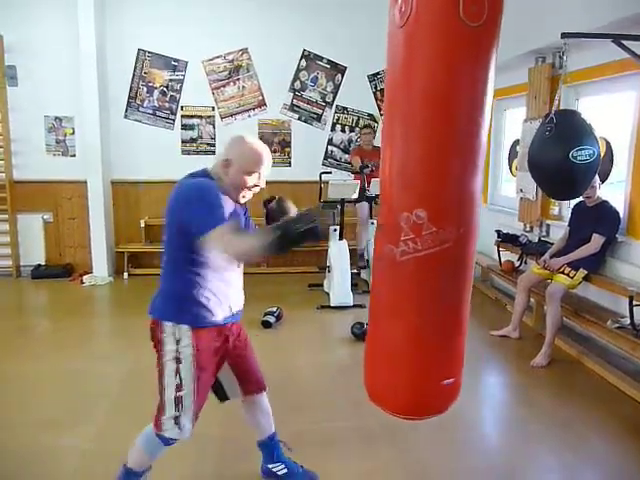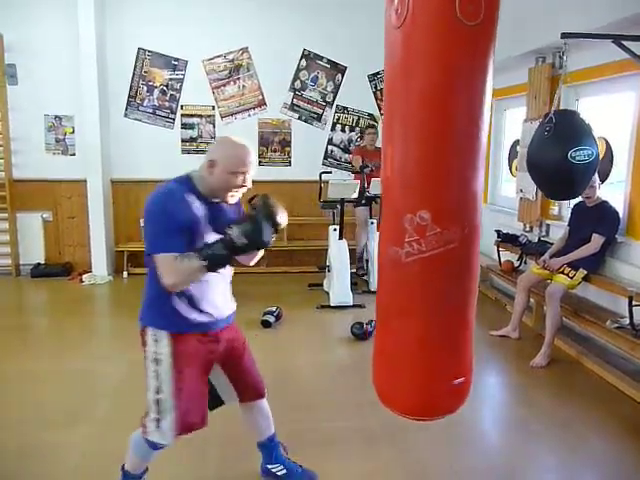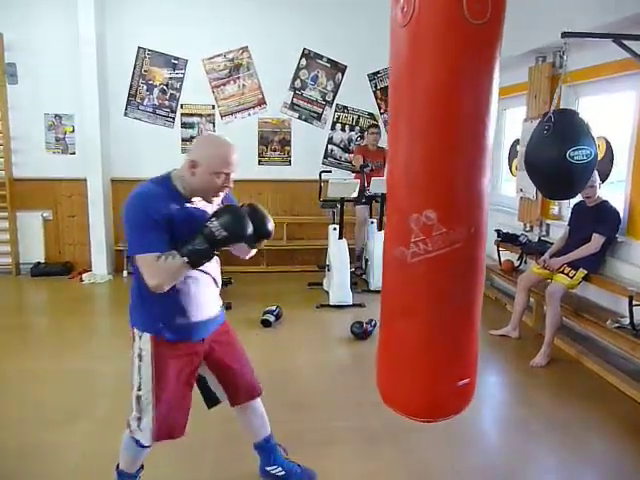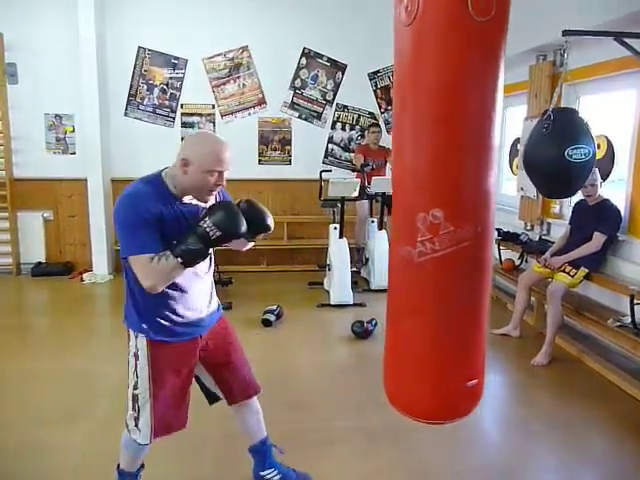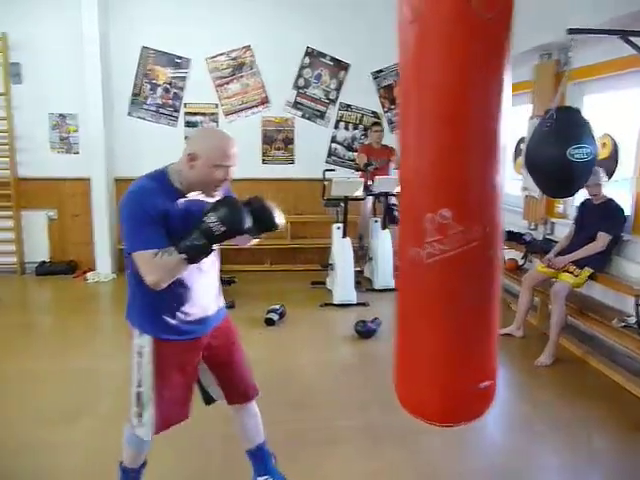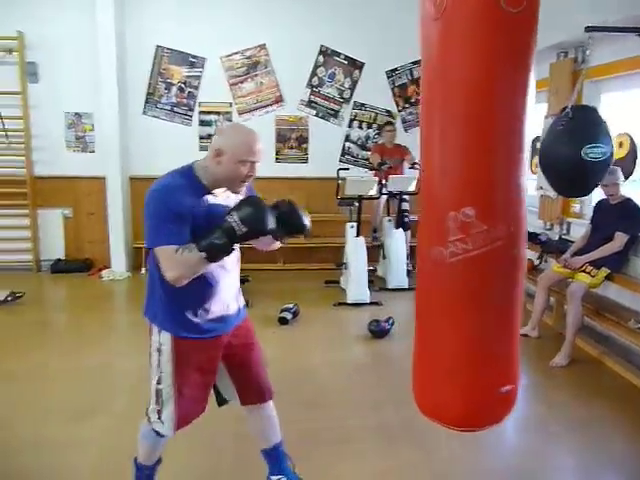
dt=0.1s
person 1, frame 1
left shoulder: (233, 195)
right shoulder: (197, 193)
left elbow: (245, 249)
right elbow: (231, 249)
left wrist: (276, 223)
right wrist: (287, 233)
left hip: (224, 317)
right hip: (184, 322)
left knee: (254, 388)
right knee: (176, 425)
person 1, frame 2
left shoulder: (226, 200)
right shoulder: (168, 201)
left elbow: (248, 258)
right elbow: (172, 278)
left wrist: (265, 227)
right wrist: (226, 247)
left hip: (219, 321)
right hip: (172, 329)
left knee: (253, 392)
right knee: (164, 428)
person 1, frame 3
left shoulder: (216, 195)
right shoulder: (145, 202)
left elbow: (243, 251)
right elbow: (156, 278)
left wrist: (255, 230)
right wrist: (206, 241)
left hip: (211, 322)
right hip: (163, 334)
left knee: (246, 393)
right knee: (149, 426)
person 1, frame 4
left shoulder: (210, 194)
right shoulder: (136, 202)
left elbow: (239, 243)
right elbow: (150, 279)
left wrist: (251, 225)
right wrist: (200, 239)
left hip: (208, 320)
right hip: (158, 334)
left knee: (243, 391)
right knee: (145, 425)
person 1, frame 5
left shoulder: (213, 190)
right shoulder: (142, 198)
left elbow: (242, 240)
right elbow: (154, 275)
left wrist: (257, 221)
right wrist: (205, 236)
left hip: (213, 319)
right hip: (162, 331)
left knee: (243, 395)
right knee: (148, 419)
person 1, frame 6
left shoulder: (236, 187)
right shoulder: (168, 194)
left elbow: (264, 242)
right elbow: (175, 271)
left wrist: (283, 225)
right wrist: (226, 235)
left hip: (232, 318)
right hip: (182, 329)
left knee: (259, 396)
right knee: (166, 416)
person 2, frame 1
left shoulder: (609, 213)
right shoulder: (578, 207)
left elbow: (595, 246)
left wrist: (562, 260)
right wrist: (548, 254)
left hip: (583, 262)
right hip: (562, 257)
left knee: (553, 292)
right knee: (523, 280)
left ankle: (547, 350)
right ankle: (513, 328)
person 2, frame 2
left shoulder: (609, 213)
right shoulder: (578, 207)
left elbow: (594, 246)
left wrist: (561, 260)
right wrist: (548, 255)
left hip: (583, 262)
right hip: (561, 257)
left knee: (553, 292)
right knee: (523, 281)
left ankle: (546, 350)
right ankle: (513, 328)
person 2, frame 3
left shoulder: (609, 212)
right shoulder: (578, 207)
left elbow: (595, 246)
left wrist: (562, 260)
right wrist: (548, 254)
left hip: (583, 262)
right hip: (562, 257)
left knee: (553, 292)
right knee: (523, 280)
left ankle: (546, 350)
right ankle: (513, 328)
person 2, frame 4
left shoulder: (610, 211)
right shoulder: (579, 206)
left elbow: (596, 245)
left wrist: (563, 259)
right wrist: (549, 253)
left hip: (584, 260)
right hip: (563, 255)
left knee: (554, 290)
right knee: (524, 279)
left ankle: (547, 349)
right ankle: (514, 327)
person 2, frame 5
left shoulder: (614, 211)
right shoulder: (584, 205)
left elbow: (601, 245)
left wrist: (567, 258)
right wrist: (553, 253)
left hip: (589, 260)
right hip: (567, 255)
left knee: (558, 290)
right knee: (528, 279)
left ankle: (551, 349)
right ankle: (517, 327)
person 2, frame 6
right shoulder: (601, 205)
left elbow: (618, 245)
left wrist: (583, 259)
right wrist: (570, 253)
left hip: (606, 261)
right hip: (583, 255)
left knee: (574, 291)
right knee: (544, 279)
left ankle: (567, 350)
right ankle: (533, 327)
person 3, frame 1
left shoulder: (379, 151)
right shoulder: (356, 151)
right elbow: (356, 162)
right wrist: (361, 167)
right hip: (362, 188)
right knee: (363, 220)
right ankle: (361, 255)
person 3, frame 2
left shoulder: (381, 152)
right shoulder: (358, 151)
right elbow: (357, 162)
right wrist: (361, 167)
right hip: (362, 188)
right knee: (362, 223)
right ankle: (360, 259)
person 3, frame 3
left shoulder: (384, 152)
right shoulder: (359, 150)
right elbow: (358, 161)
right wrist: (363, 166)
right hip: (363, 187)
right knee: (362, 221)
right ankle: (359, 259)
person 3, frame 4
left shoulder: (386, 151)
right shoulder: (361, 148)
left elbow: (393, 162)
right elbow: (358, 160)
right wrist: (363, 165)
right hip: (364, 186)
left knee: (393, 204)
right knee: (362, 217)
right ankle: (359, 250)
person 3, frame 5
left shoulder: (389, 150)
right shoulder: (365, 148)
left elbow: (397, 160)
right elbow: (361, 160)
left wrist: (400, 164)
right wrist: (366, 165)
right hip: (368, 185)
right knee: (366, 213)
right ankle: (362, 237)
person 3, frame 6
left shoulder: (402, 149)
right shoulder: (377, 148)
left elbow: (410, 159)
right elbow: (375, 160)
left wrist: (414, 163)
right wrist: (379, 164)
right knee: (380, 201)
left ankle: (405, 256)
right ankle: (375, 229)
